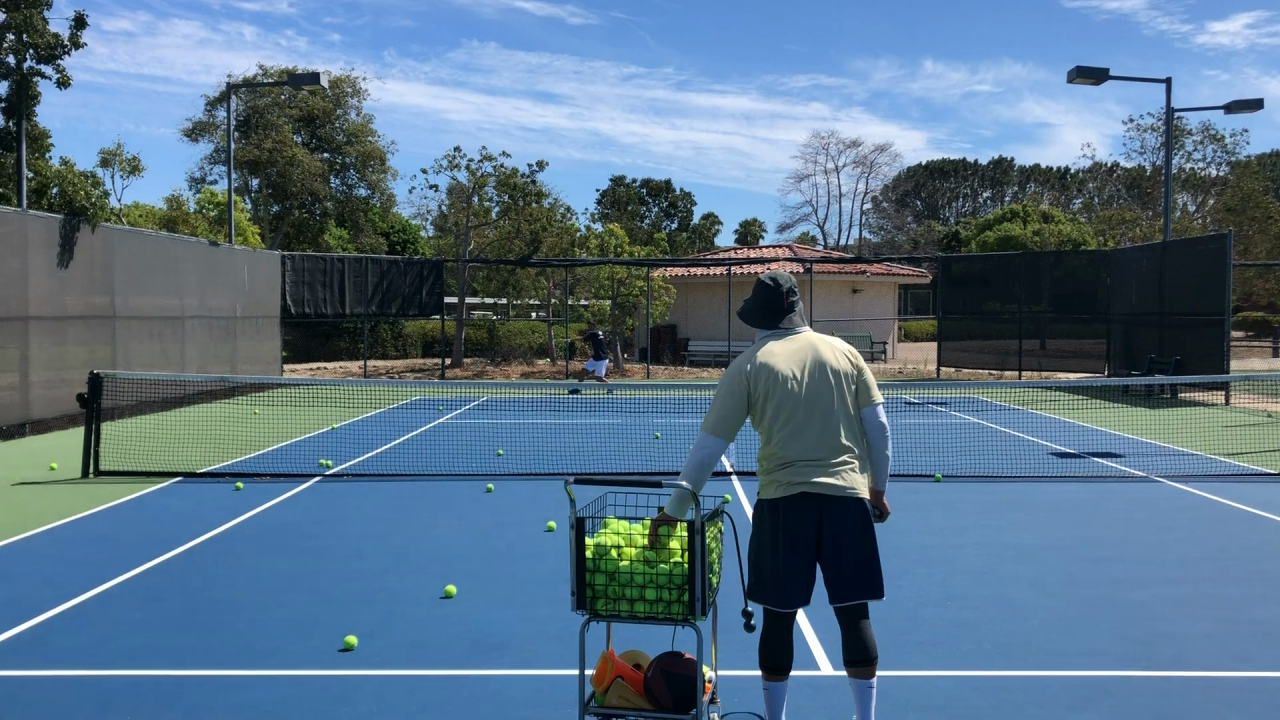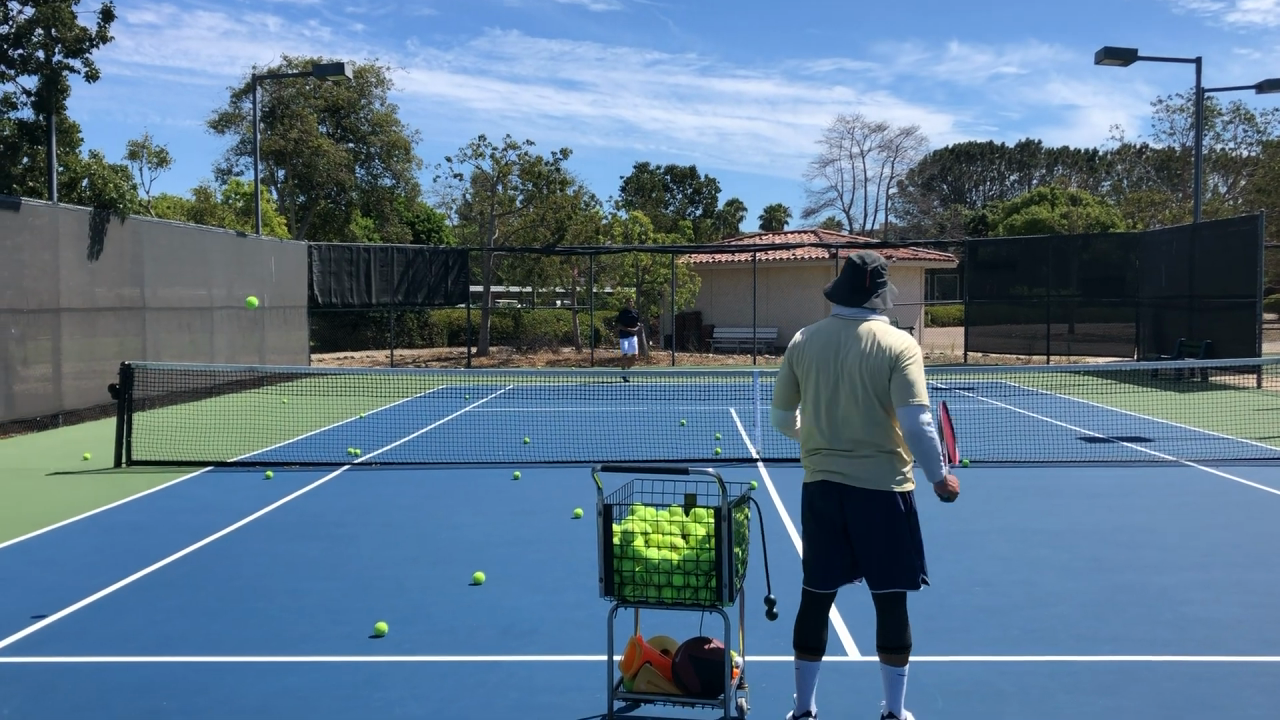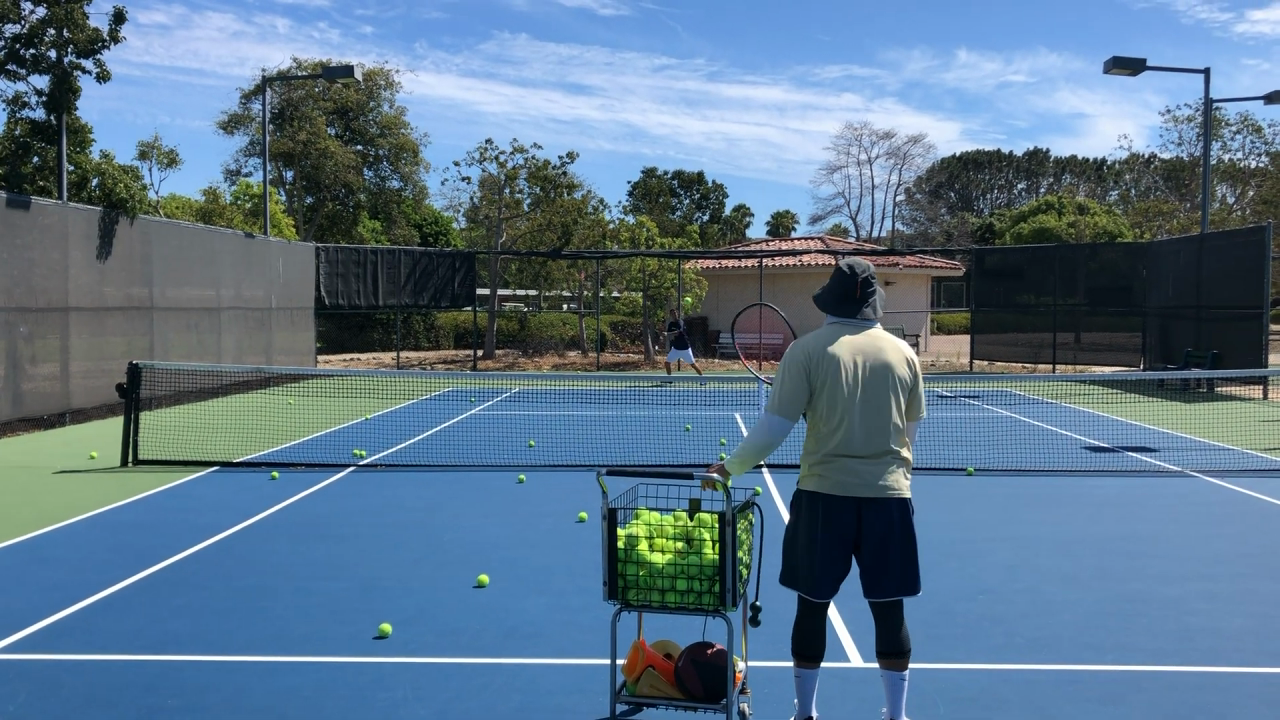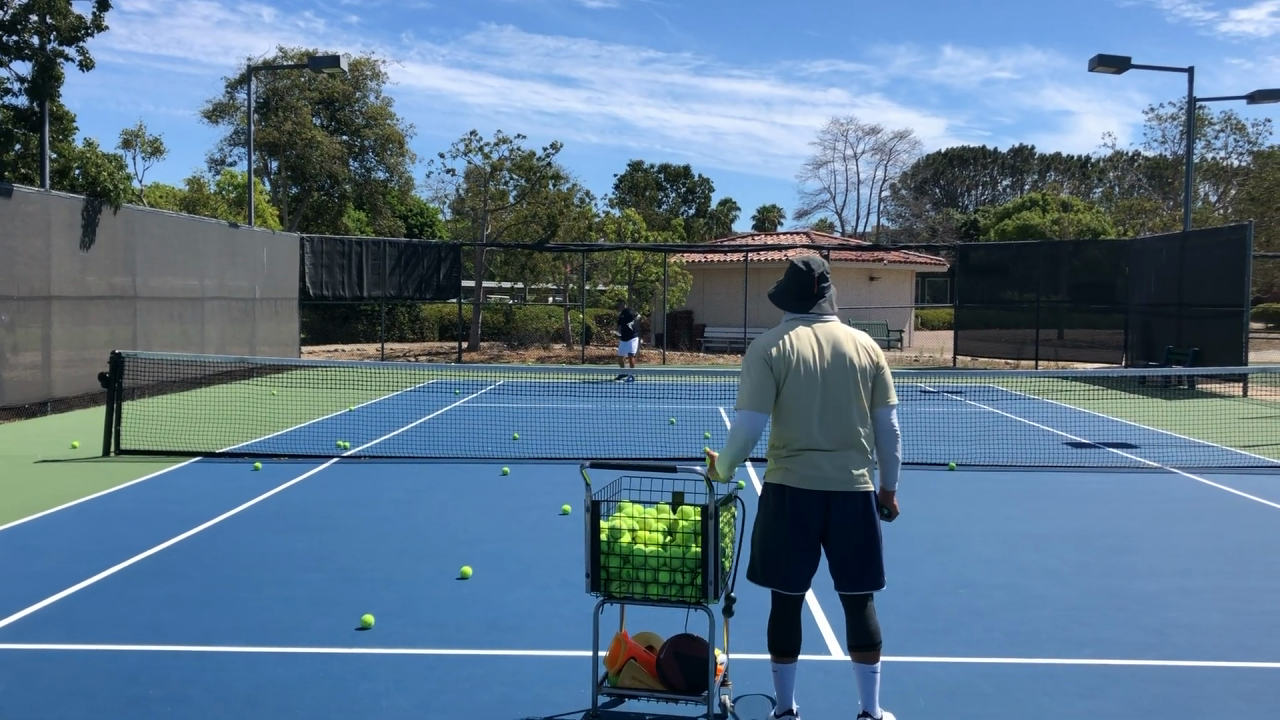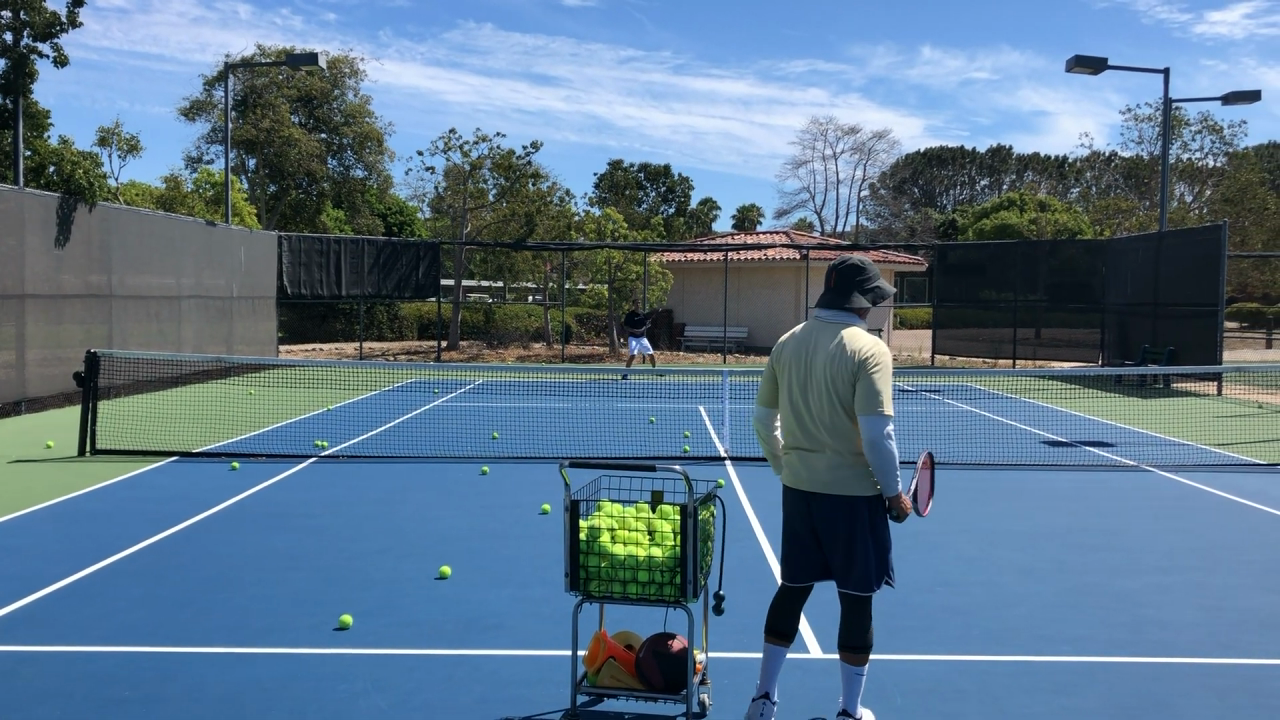
dt=1s
person 1, frame 1
left shoulder: (748, 366)
right shoulder: (844, 351)
left elbow: (707, 448)
right elbow: (877, 426)
left wrist: (672, 510)
right wrist: (878, 488)
left hip: (784, 502)
right hip: (848, 499)
left knee: (778, 616)
right knee: (854, 614)
person 1, frame 2
left shoulder: (803, 339)
right shoulder: (897, 344)
left elbow: (780, 417)
right elbow: (917, 425)
right wrist: (940, 479)
left hip: (822, 487)
right hip: (881, 491)
left knee: (816, 598)
right knee: (890, 602)
person 1, frame 3
left shoulder: (808, 349)
right shoulder: (902, 352)
left elbow: (774, 427)
right elbow: (910, 428)
left wrist: (731, 466)
left hip: (824, 495)
right hip: (887, 497)
left knee: (812, 608)
right knee: (888, 611)
person 1, frame 4
left shoulder: (769, 346)
right shoulder: (865, 345)
left elbow: (748, 427)
right elbow: (888, 428)
left wrist: (721, 468)
right wrist: (888, 487)
left hip: (791, 489)
right hip: (854, 490)
left knee: (786, 601)
right knee: (859, 602)
person 1, frame 5
left shoulder: (787, 342)
right shoulder: (869, 349)
left elbow: (763, 419)
right elbow: (876, 433)
right wrist: (894, 492)
left hip: (799, 489)
right hip: (853, 494)
left knee: (793, 587)
right knee: (856, 601)
